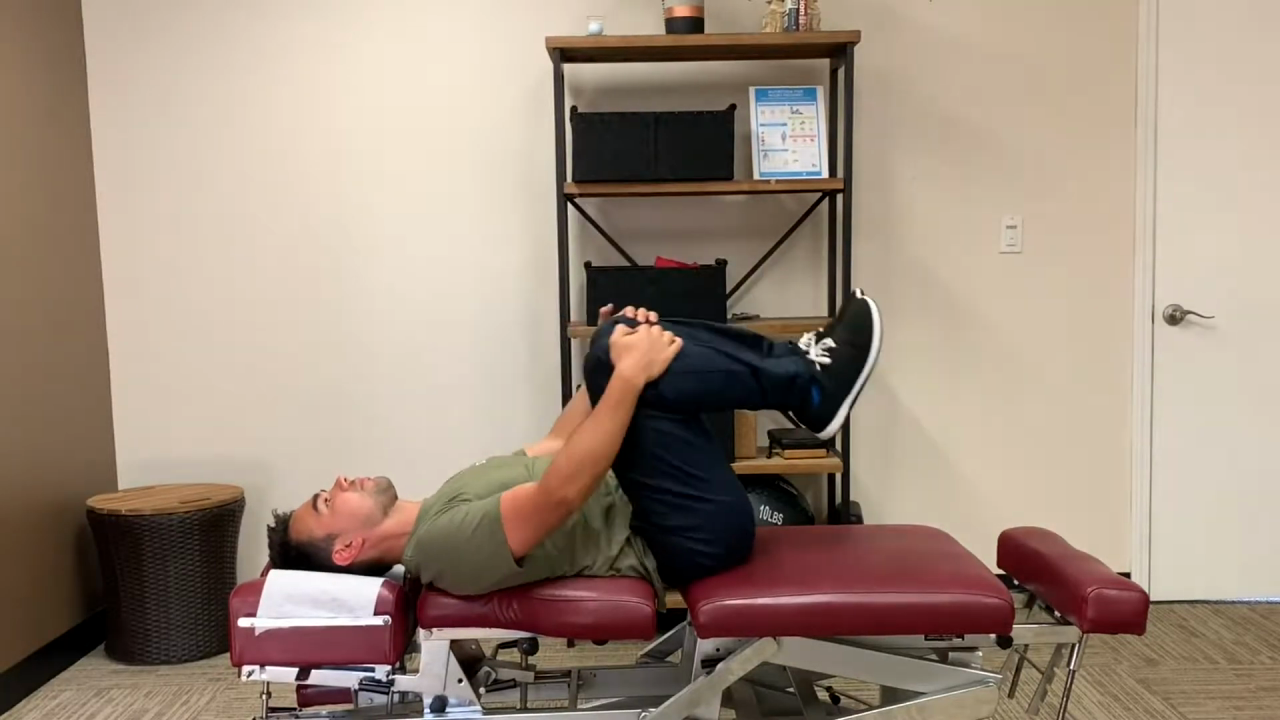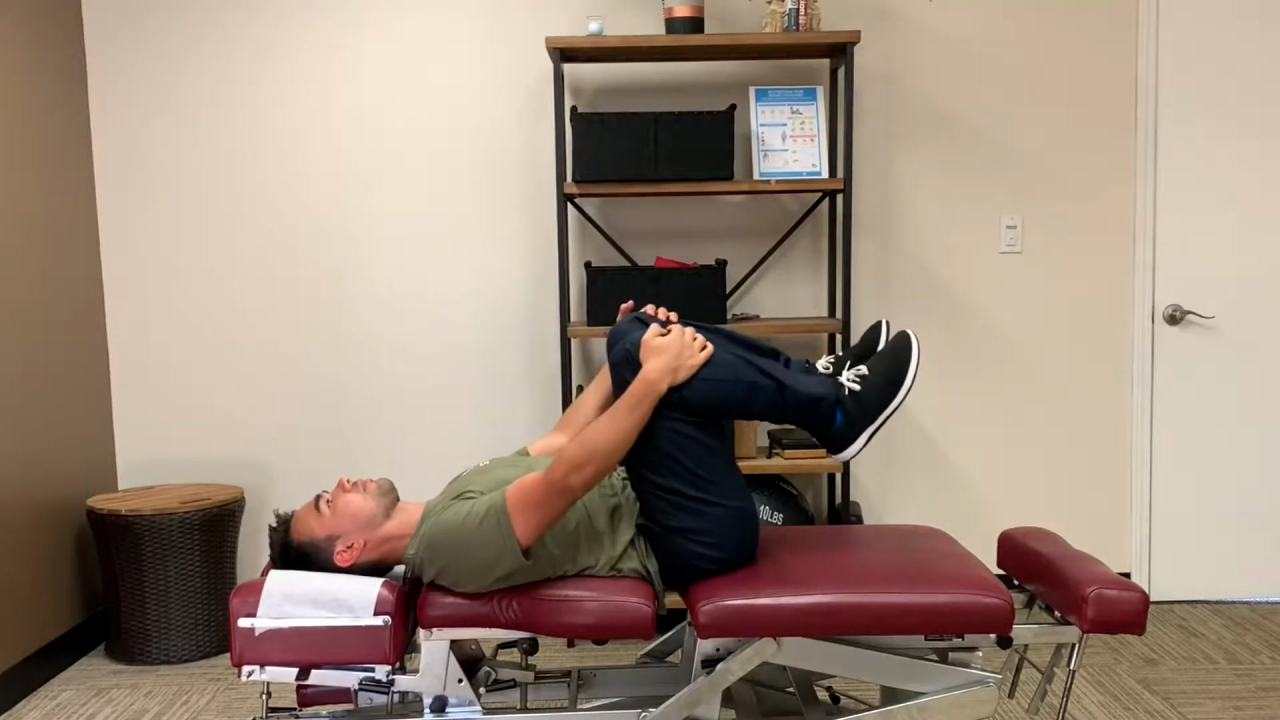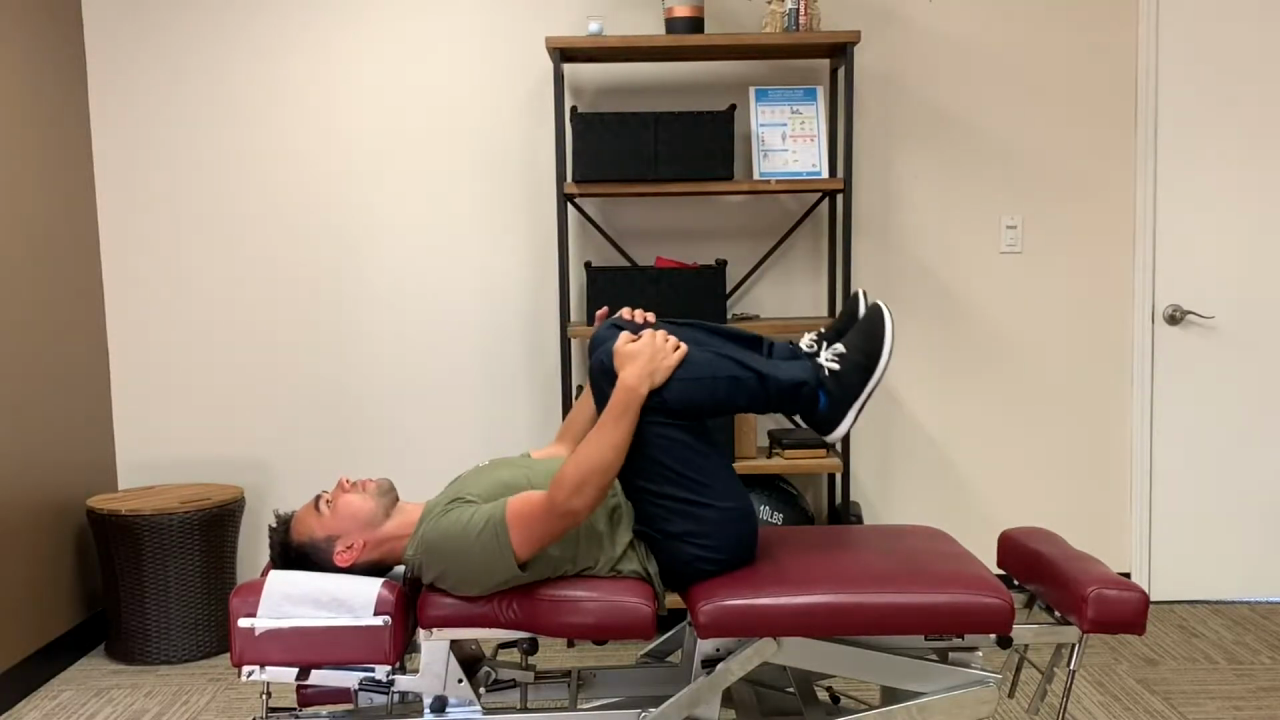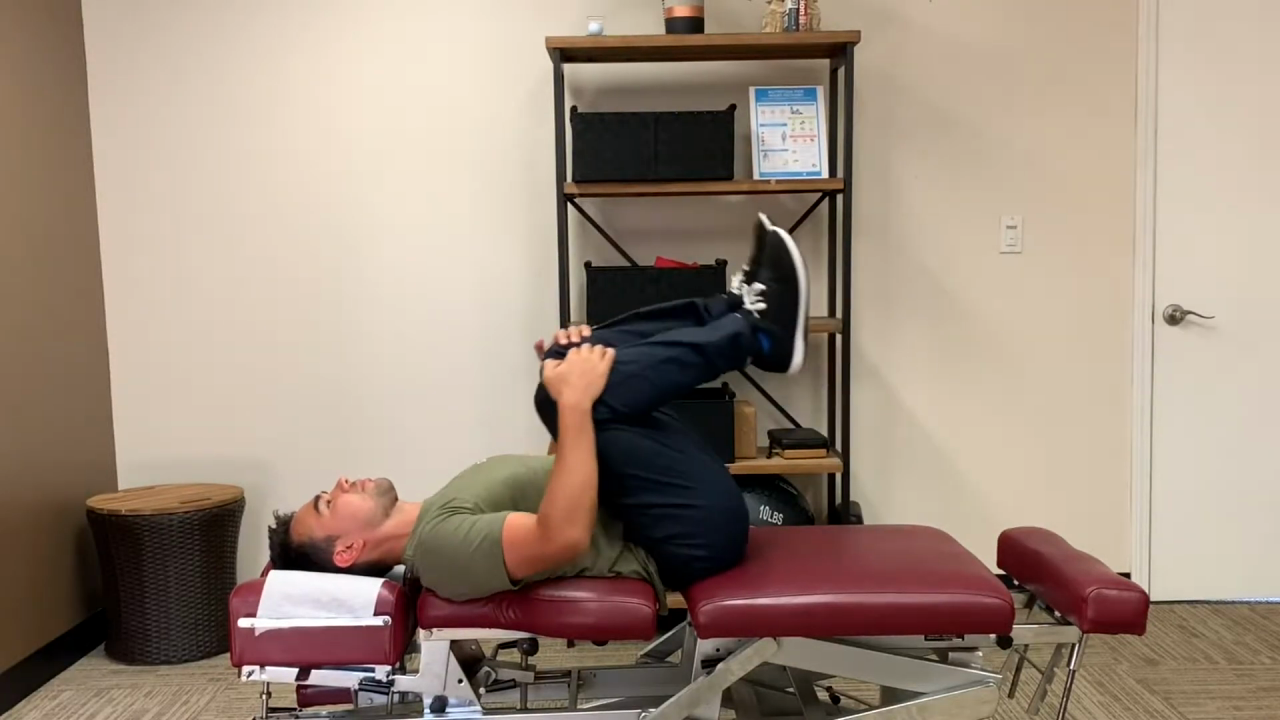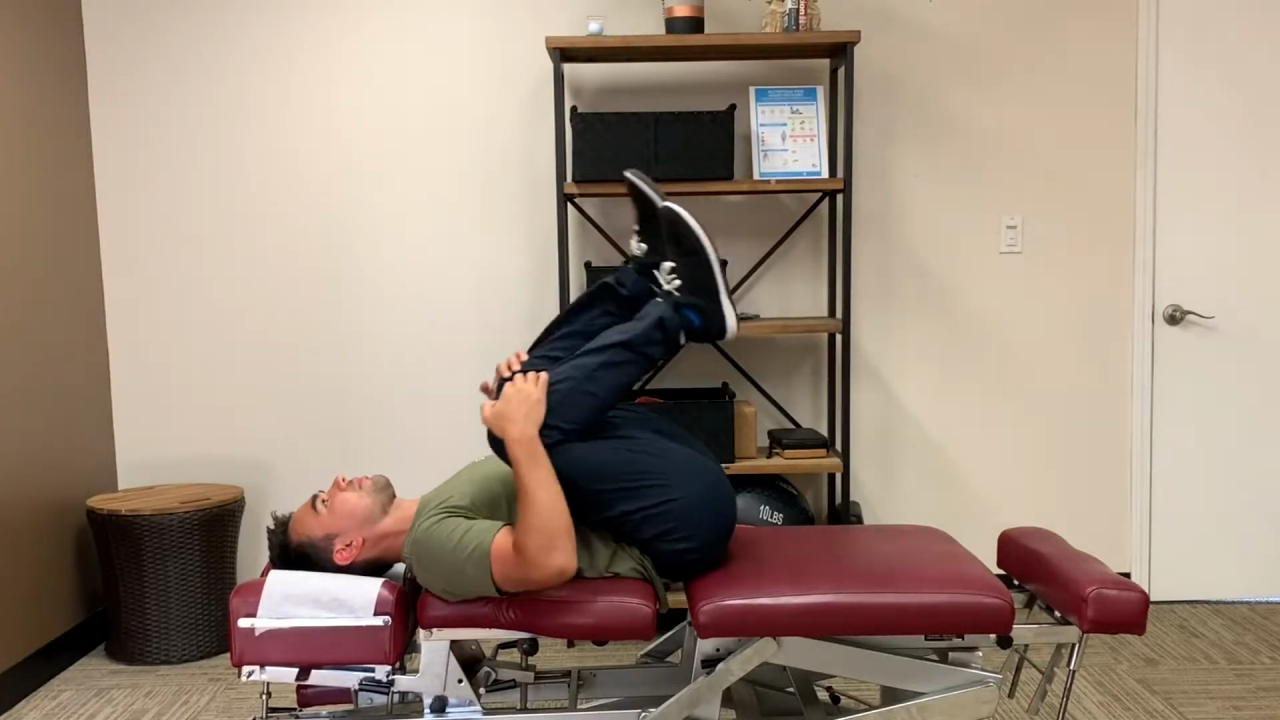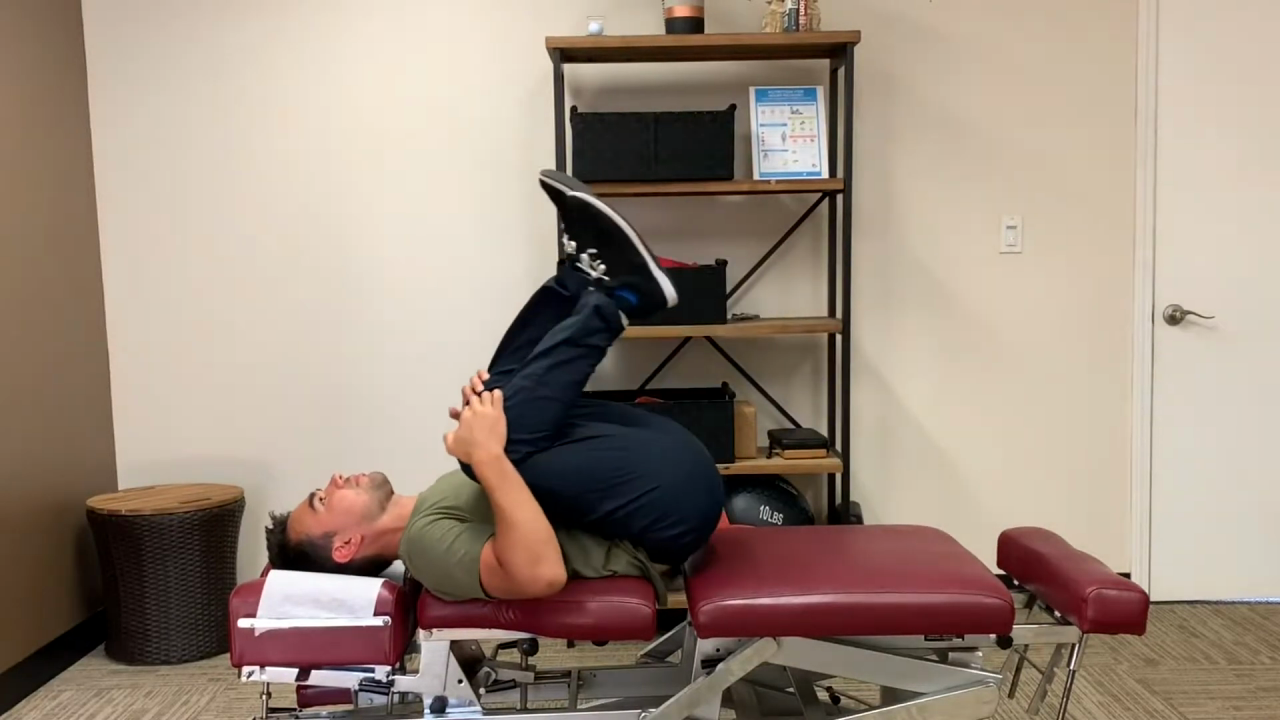
dt=0.3s
person 1, frame 1
left shoulder: (448, 507)
right shoulder: (444, 544)
left elbow: (554, 445)
right elbow: (562, 493)
left wrist: (615, 356)
right wrist: (630, 374)
right hip: (693, 537)
left knee: (622, 344)
right knee: (622, 359)
left ankle: (798, 367)
right ankle: (810, 387)
person 1, frame 2
left shoulder: (454, 506)
right shoulder: (450, 542)
left elbow: (559, 441)
right elbow: (570, 477)
left wrist: (632, 355)
right wrist: (655, 375)
left hip: (639, 504)
right hip: (694, 538)
left knee: (640, 340)
right knee: (650, 359)
left ankle: (821, 386)
right ankle: (833, 409)
person 1, frame 3
left shoulder: (451, 508)
right shoulder: (445, 543)
left elbow: (562, 453)
right elbow: (570, 502)
left wrist: (619, 366)
right wrist: (632, 383)
left hip: (638, 504)
right hip: (698, 541)
left knee: (616, 346)
right knee: (630, 368)
left ankle: (806, 363)
right ankle: (819, 388)
person 1, frame 4
left shoulder: (442, 515)
right shoulder: (441, 546)
left elbow: (559, 467)
right elbow: (565, 536)
left wrist: (572, 380)
right wrist: (574, 401)
right hip: (699, 527)
left knee: (582, 361)
right knee: (566, 392)
left ankle: (741, 312)
right ankle: (753, 332)
person 1, frame 5
left shoulder: (437, 514)
right shoulder: (435, 545)
right elbow: (553, 559)
left wrist: (522, 395)
right wrist: (520, 433)
right hip: (687, 513)
left knee: (539, 381)
left ankle: (651, 279)
right ankle: (679, 307)
person 1, frame 6
left shoulder: (433, 511)
right shoulder: (430, 545)
right elbow: (541, 573)
right wrist: (487, 453)
left knee: (510, 399)
left ankle: (595, 280)
right ankle: (610, 297)
